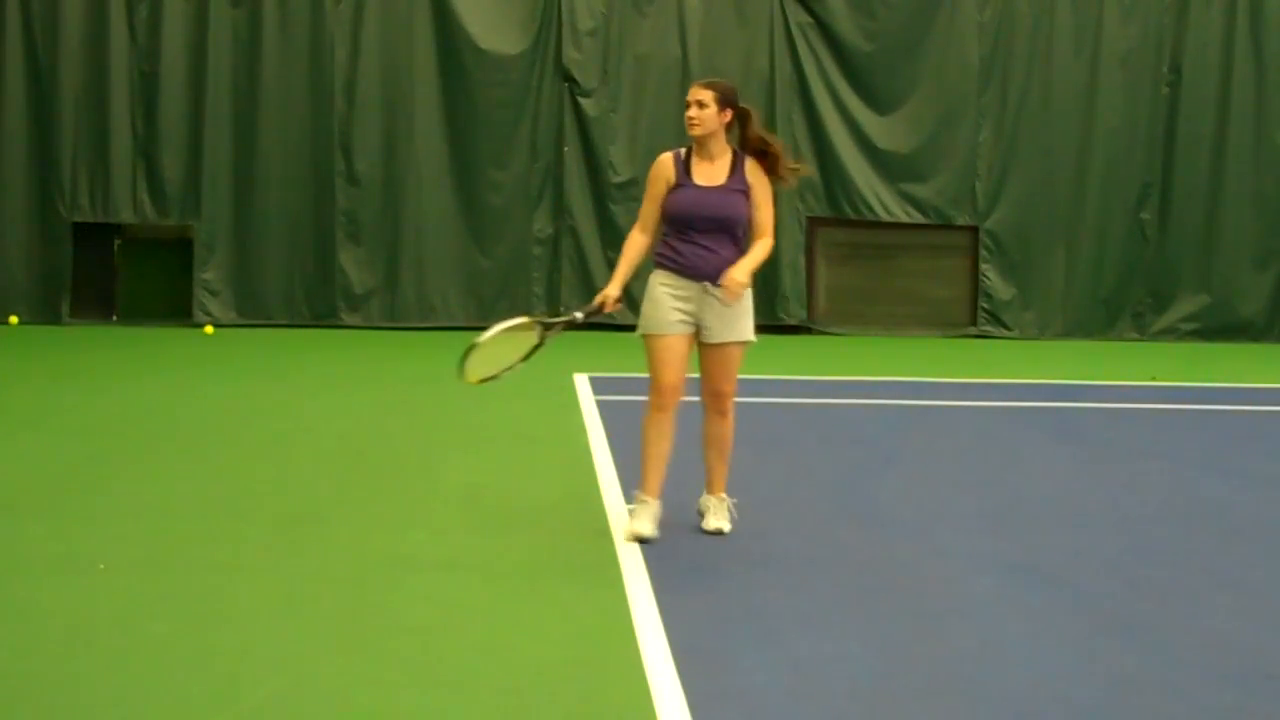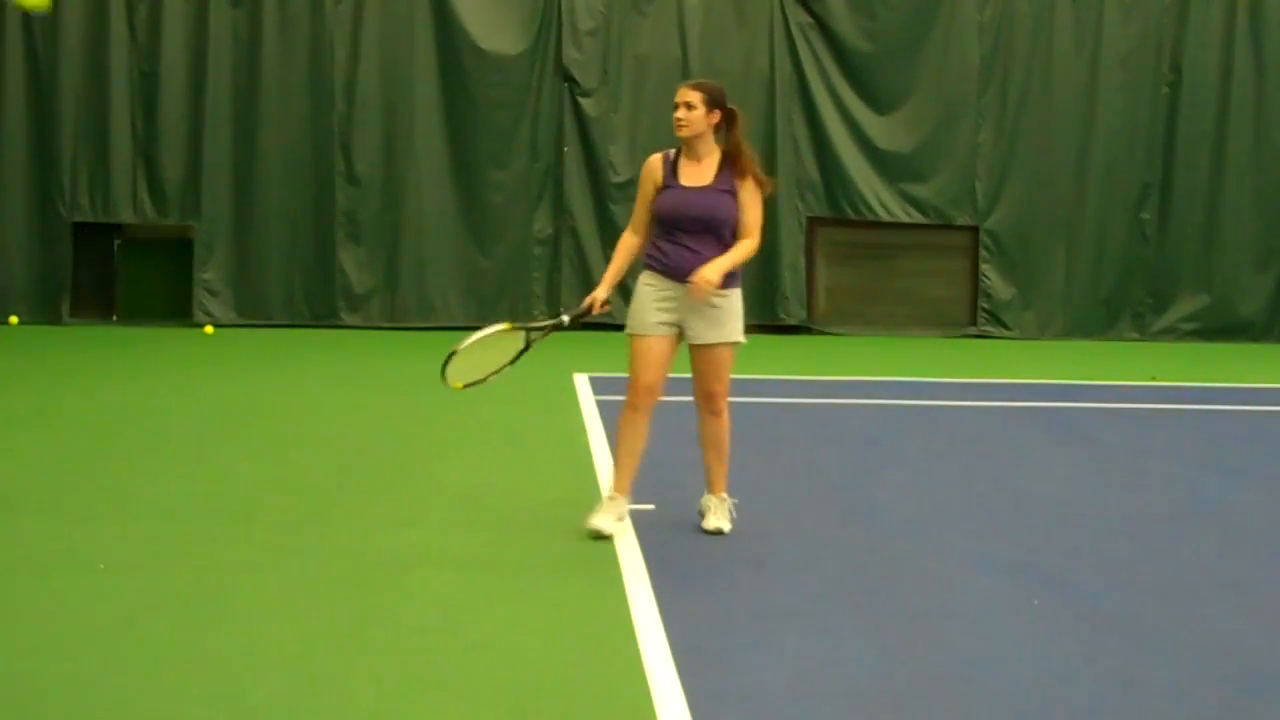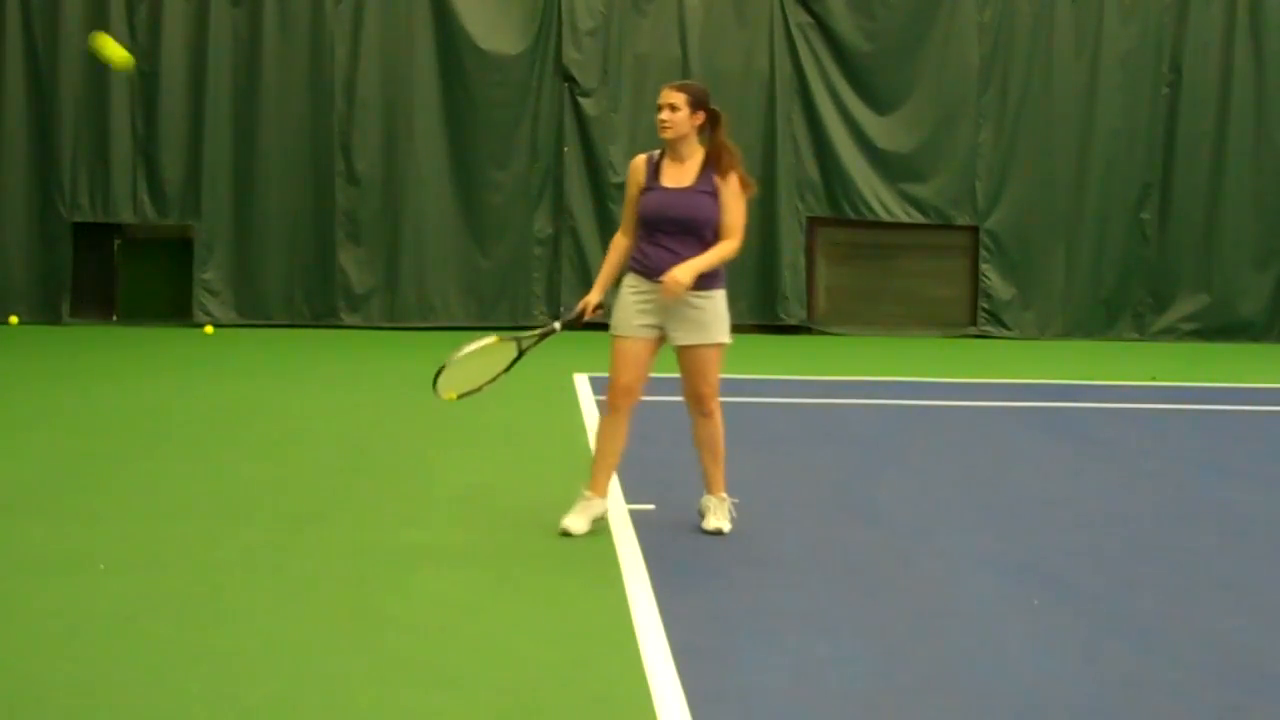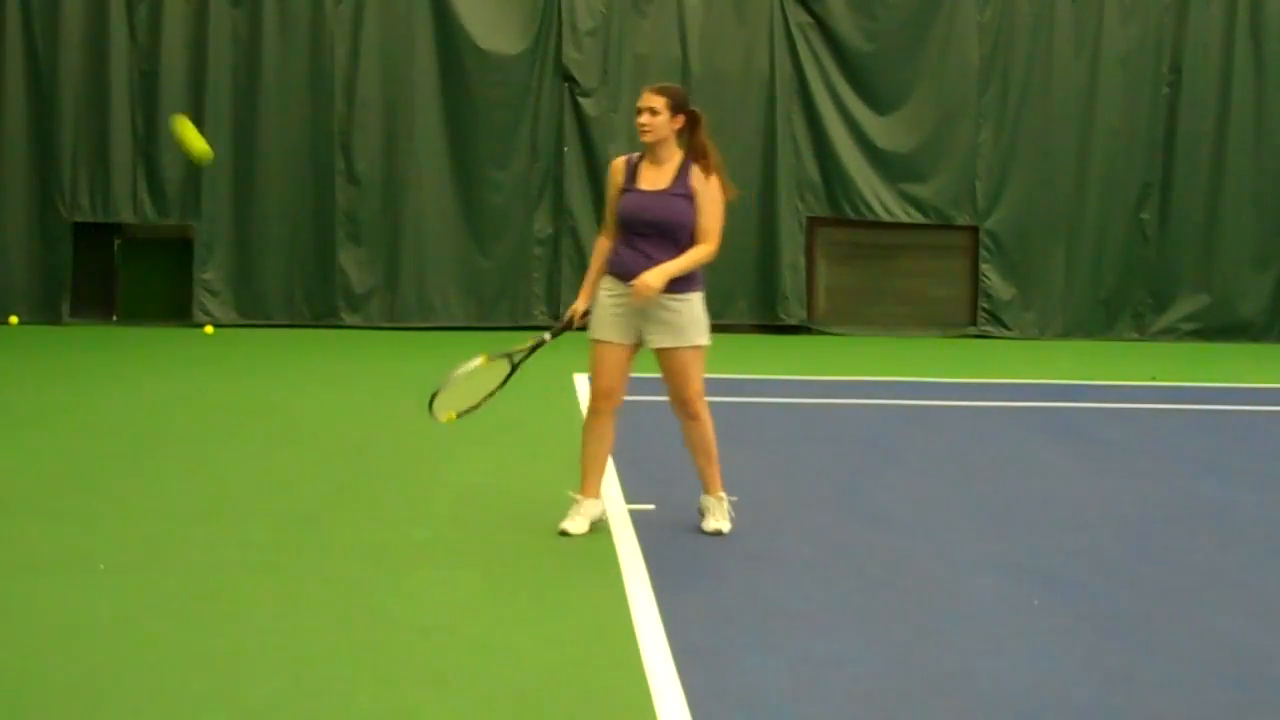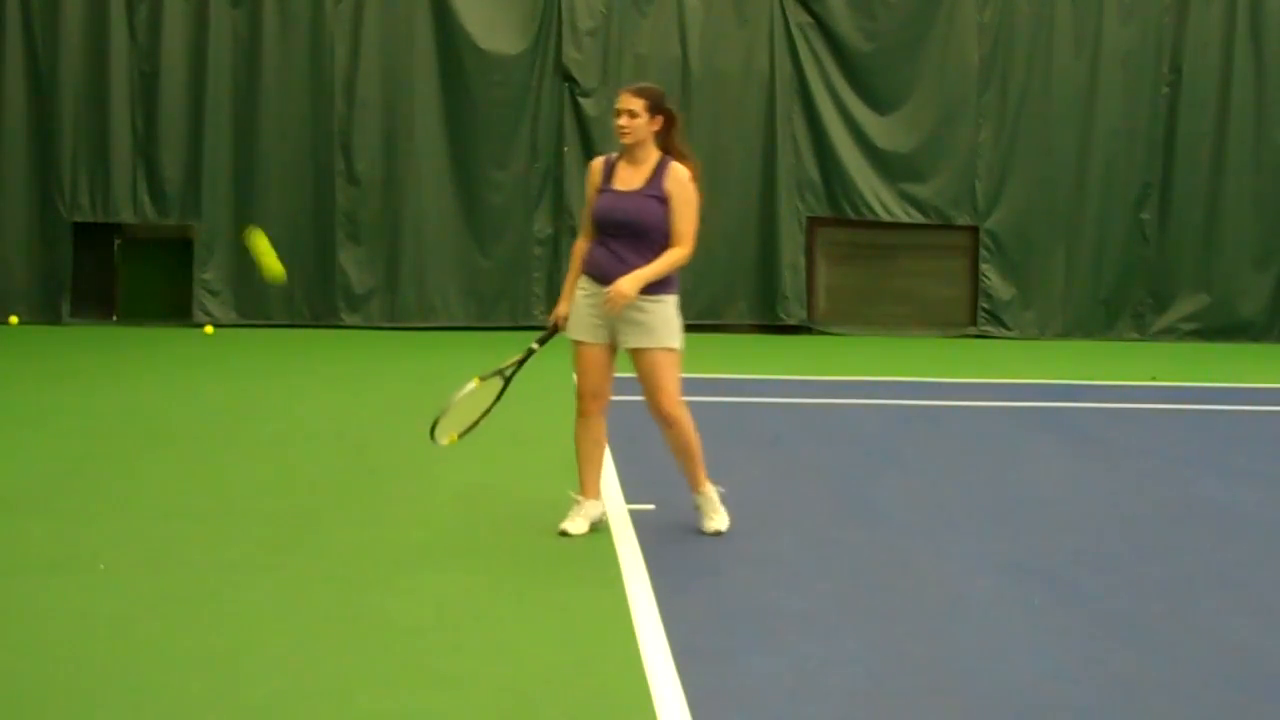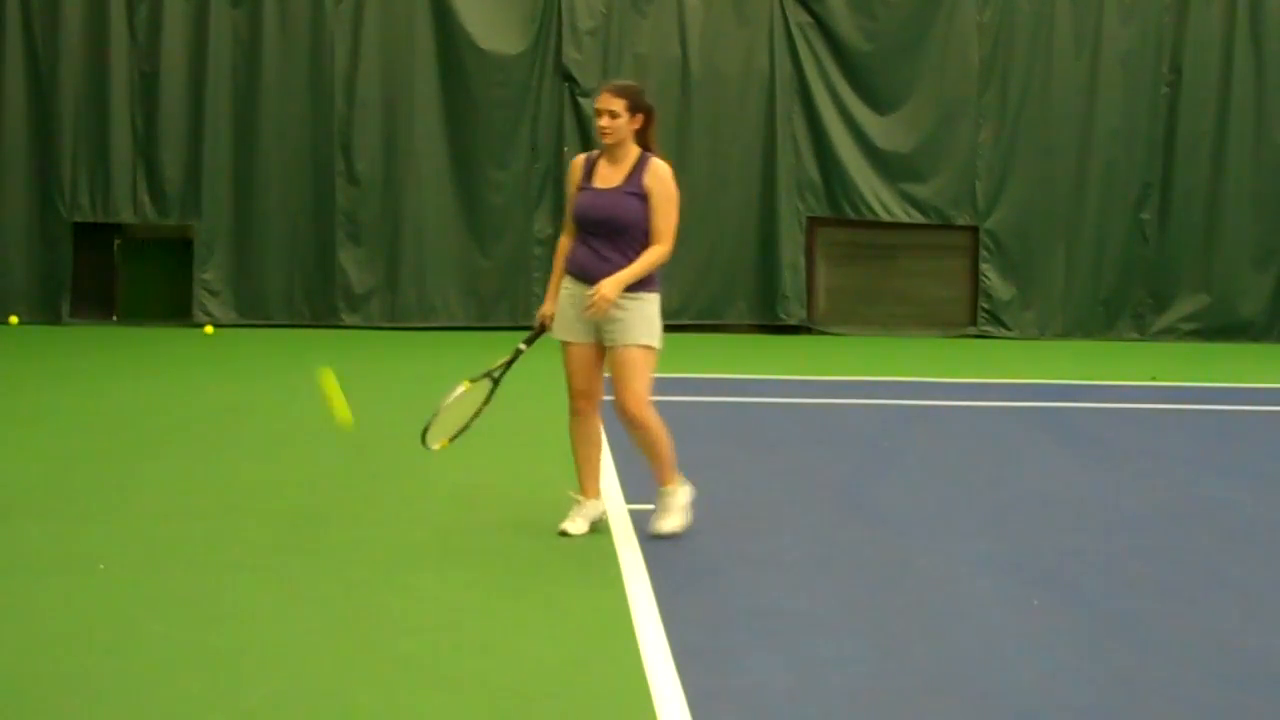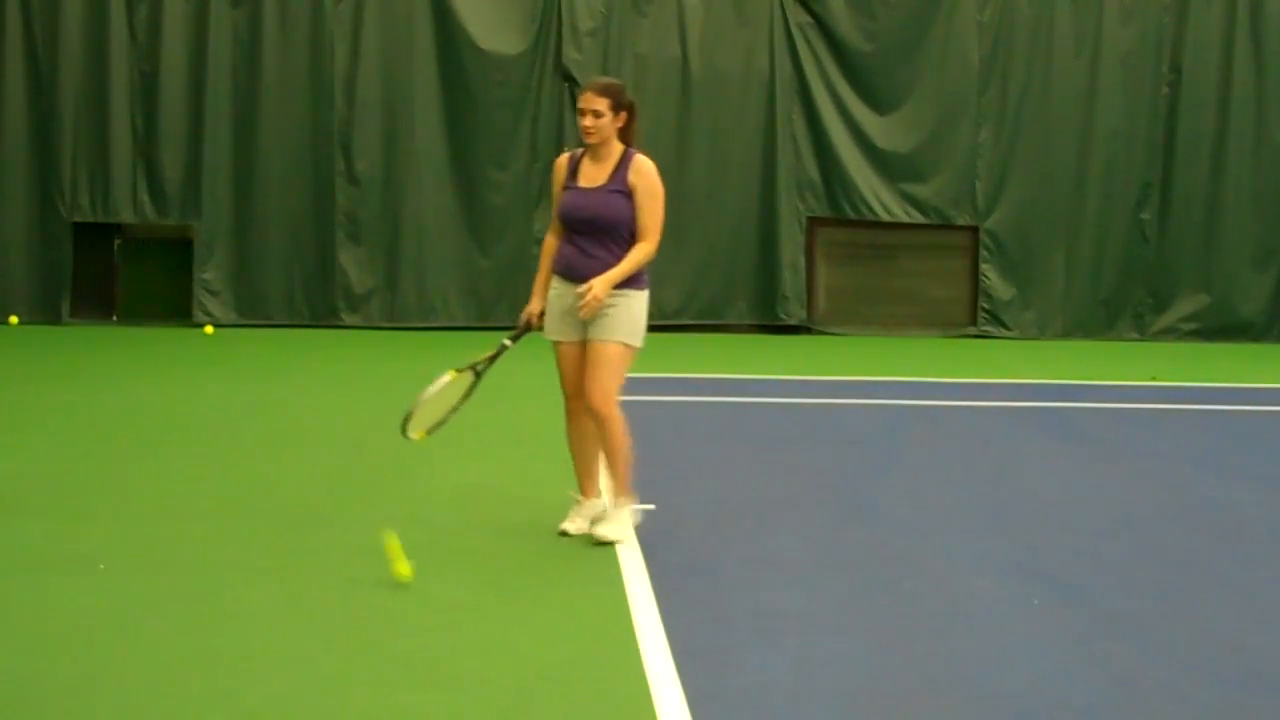
dt=0.1s
person 1, frame 1
left shoulder: (751, 170)
right shoulder: (668, 164)
left elbow: (764, 237)
right elbow: (644, 230)
left wrist: (744, 269)
right wrist: (616, 282)
left hip: (725, 297)
right hip: (671, 289)
left knee: (720, 400)
right knee: (664, 395)
left ankle: (716, 497)
right ankle: (648, 502)
person 1, frame 2
left shoulder: (739, 171)
right shoulder: (657, 166)
left elbow: (750, 240)
right elbow: (636, 232)
left wrist: (717, 268)
right wrist: (606, 284)
left hip: (716, 297)
right hip: (656, 290)
left knee: (713, 401)
right knee: (640, 394)
left ankle: (717, 497)
right ankle: (617, 498)
person 1, frame 3
left shoulder: (722, 171)
right shoulder: (642, 167)
left elbow: (732, 241)
right elbow: (626, 234)
left wrist: (691, 268)
right wrist: (598, 288)
left hip: (700, 298)
right hip: (640, 293)
left knee: (704, 402)
right knee: (620, 396)
left ankle: (716, 497)
right ankle: (594, 497)
person 1, frame 4
left shoulder: (701, 175)
right shoulder: (620, 169)
left elbow: (707, 246)
right elbow: (607, 236)
left wrist: (661, 274)
right wrist: (584, 293)
left hip: (676, 303)
right hip: (616, 297)
left knee: (691, 405)
right knee: (602, 401)
left ankle: (714, 496)
right ankle: (588, 499)
person 1, frame 5
left shoulder: (676, 175)
right shoulder: (599, 169)
left elbow: (682, 248)
right elbow: (585, 237)
left wrist: (637, 278)
right wrist: (567, 295)
left hip: (651, 303)
right hip: (593, 297)
left knee: (667, 407)
right knee: (590, 402)
left ankle: (704, 491)
right ankle: (589, 500)
person 1, frame 6
left shoulder: (655, 173)
right shoulder: (580, 166)
left elbow: (662, 246)
left wrist: (617, 282)
right wrist: (552, 295)
left hip: (632, 301)
right hip: (578, 296)
left knee: (633, 408)
right knee: (581, 402)
left ankle: (674, 486)
right ankle: (589, 499)
person 1, frame 7
left shoulder: (640, 169)
right shoulder: (565, 165)
left elbow: (648, 242)
left wrist: (607, 280)
right wrist: (538, 293)
left hip: (620, 298)
right hip: (566, 294)
left knee: (601, 403)
right knee: (575, 402)
left ankle: (622, 502)
right ankle: (590, 500)
